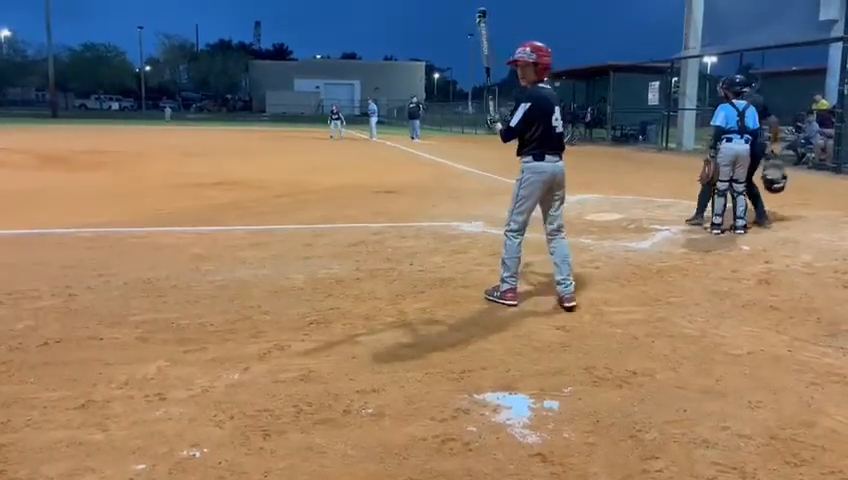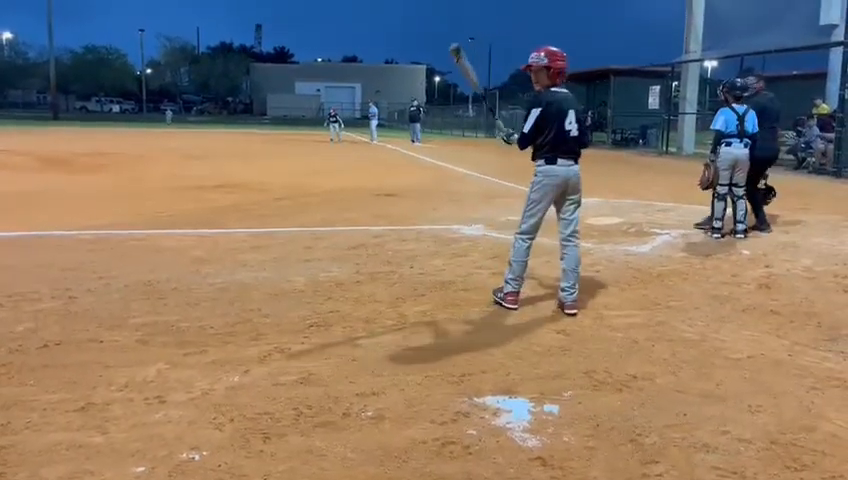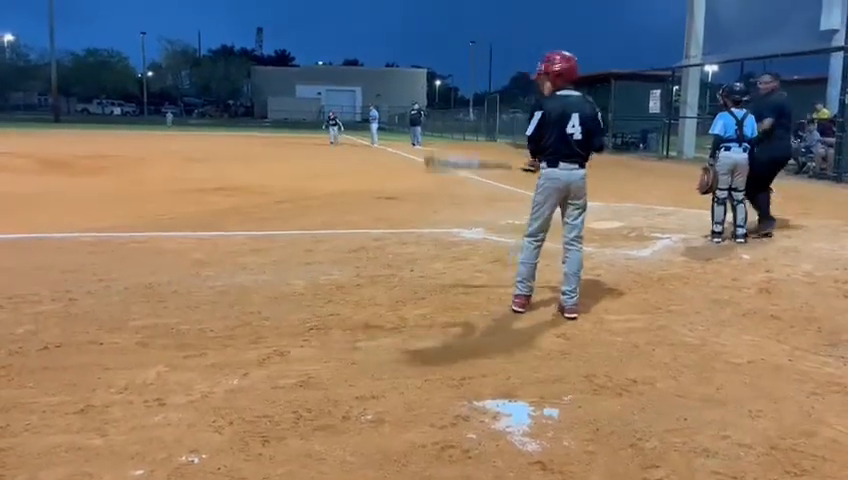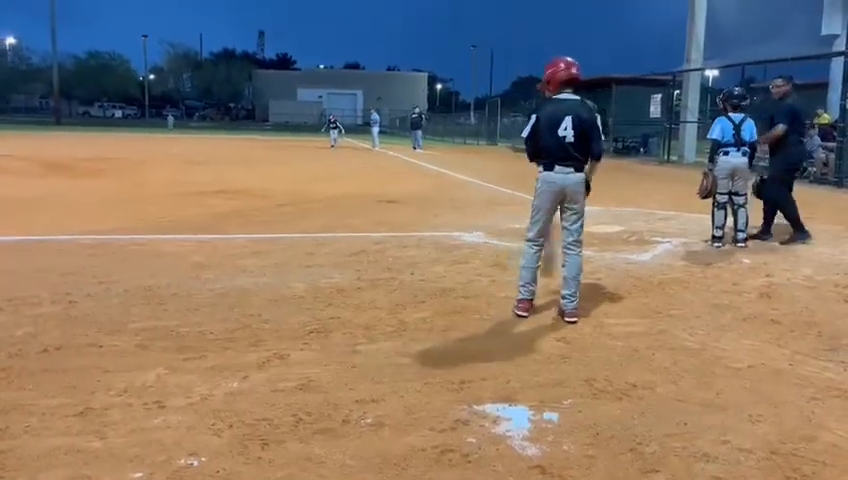
dt=0.2s
person 1, frame 1
left shoulder: (529, 95)
right shoulder: (554, 96)
left elbow: (510, 133)
left wrist: (496, 125)
right wrist: (506, 125)
left hip: (535, 167)
right hip: (557, 165)
left knee: (514, 228)
right knee: (555, 231)
left ankle: (508, 288)
right ankle: (567, 291)
person 1, frame 2
left shoulder: (541, 100)
right shoulder: (573, 101)
left elbow: (525, 140)
right elbow: (583, 140)
left wrist: (511, 138)
left hip: (547, 171)
right hip: (573, 170)
left knee: (525, 232)
right knee: (570, 236)
left ankle: (511, 291)
right ankle: (569, 298)
person 1, frame 3
left shoulder: (545, 104)
right shoulder: (588, 105)
left elbow: (533, 145)
right elbow: (598, 145)
left wrist: (537, 161)
left hip: (551, 174)
right hip: (578, 175)
left knee: (534, 235)
right knee: (573, 240)
left ankle: (522, 295)
right ankle: (569, 301)
person 1, frame 4
left shoulder: (542, 108)
right shoulder: (587, 109)
left elbow: (530, 150)
right elbow: (596, 152)
right wrist: (588, 178)
left hip: (548, 177)
right hip: (575, 178)
left knee: (534, 240)
right knee: (573, 243)
left ankle: (524, 299)
right ankle: (570, 306)
person 2, frame 1
right shoulder: (758, 99)
right elbow: (773, 121)
right hip: (757, 147)
right knee: (748, 180)
left ankle: (699, 215)
right ankle: (761, 216)
person 2, frame 2
left shoulder: (755, 101)
right shoulder: (773, 101)
right elbow: (776, 129)
left hip: (758, 150)
right hip: (771, 151)
right knee: (751, 184)
left ankle: (713, 219)
right ankle: (762, 222)
person 2, frame 3
left shoulder: (772, 100)
right shoulder: (781, 99)
left elbow: (766, 125)
left hip: (770, 149)
right hip: (781, 149)
left knee: (749, 185)
right knee: (761, 186)
left ankle: (767, 220)
right ankle: (765, 223)
person 2, frame 4
left shoulder: (786, 105)
right shoulder: (785, 104)
left elbow: (780, 130)
left wrist: (761, 139)
left hip: (787, 155)
right hip: (789, 155)
left knee: (779, 193)
right knee: (771, 191)
left ankle: (800, 232)
right ankle: (765, 230)
person 3, frame 1
left shoulder: (724, 108)
right shoulder: (751, 109)
left elbow: (718, 130)
right elbow: (755, 133)
left wrist: (712, 150)
right wrist: (751, 151)
left hip: (726, 146)
right hip: (744, 147)
left knee: (721, 185)
right knee: (740, 186)
left ankle: (717, 223)
right ankle: (740, 224)
person 3, frame 2
left shoulder: (724, 112)
right shoulder: (751, 113)
left elbow: (718, 135)
right elbow: (754, 137)
left wrist: (712, 154)
right wrist: (750, 155)
left hip: (726, 150)
right hip: (744, 152)
left knee: (720, 189)
right knee: (740, 190)
left ankle: (717, 227)
right ankle: (740, 228)
person 3, frame 3
left shoulder: (723, 116)
right shoulder: (750, 117)
left elbow: (717, 139)
right elbow: (753, 141)
left wrist: (711, 158)
right wrist: (749, 159)
left hip: (725, 155)
right hip: (743, 156)
left knee: (720, 194)
right knee: (739, 195)
left ankle: (717, 232)
right ankle: (740, 233)
person 3, frame 4
left shoulder: (721, 121)
right shoulder: (749, 122)
left elbow: (715, 144)
right elbow: (753, 146)
left wrist: (710, 163)
right wrist: (750, 164)
left hip: (724, 160)
right hip: (742, 160)
left knee: (720, 199)
right knee: (740, 199)
left ankle: (718, 236)
right ankle: (741, 237)
